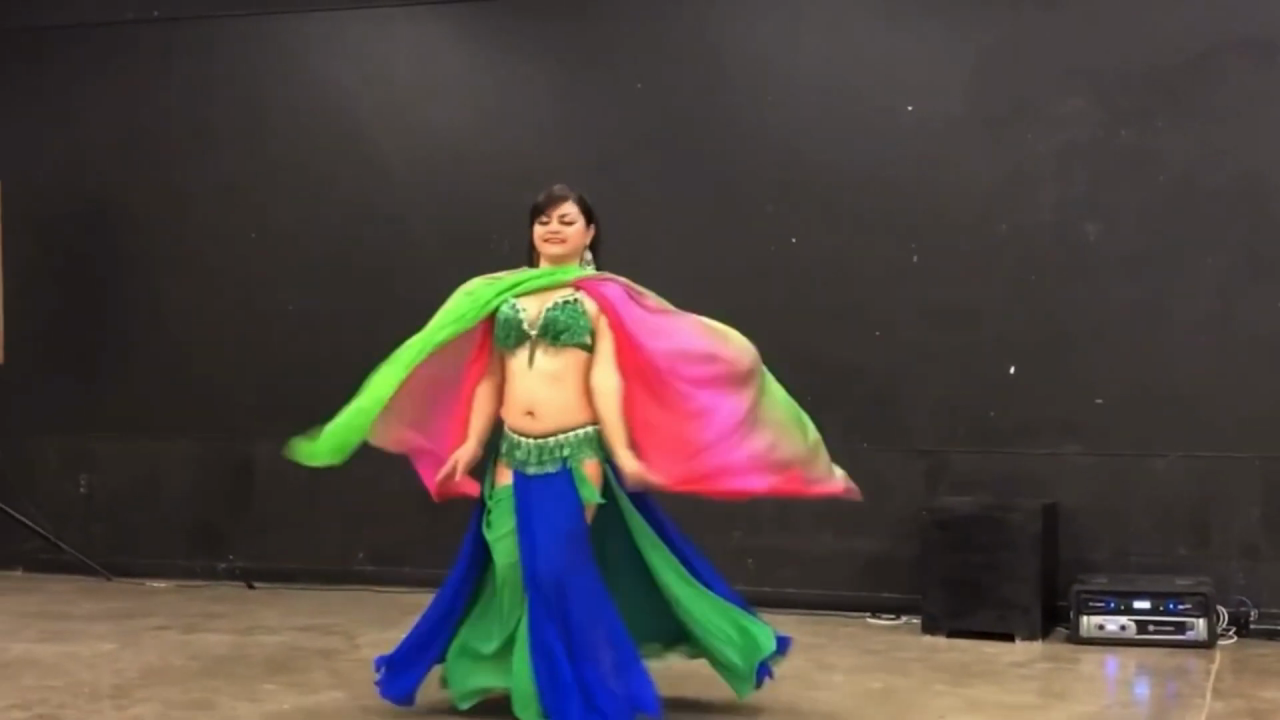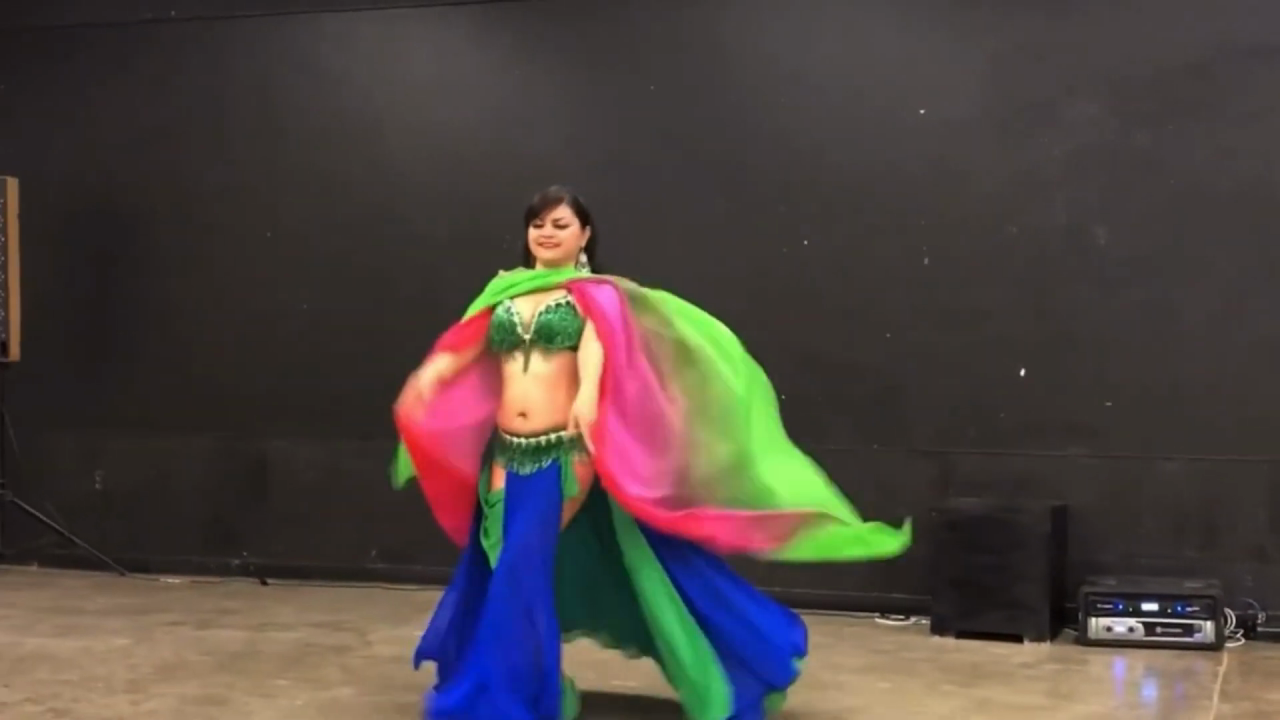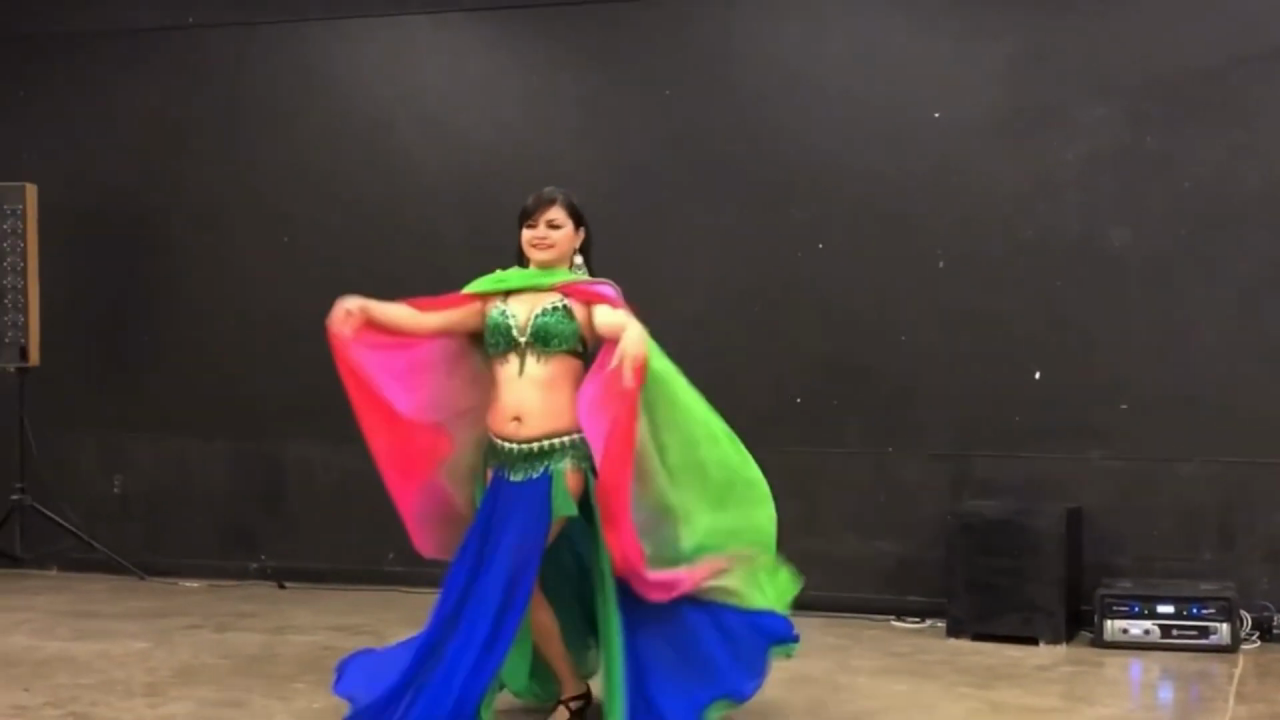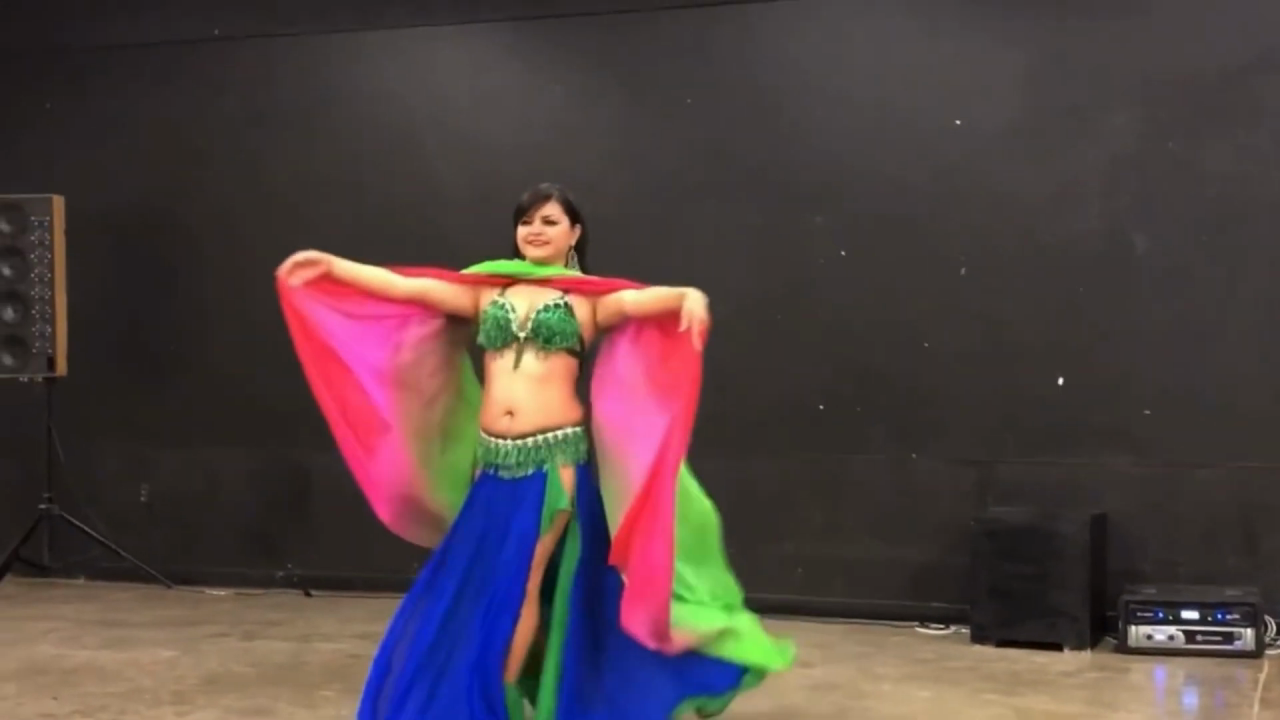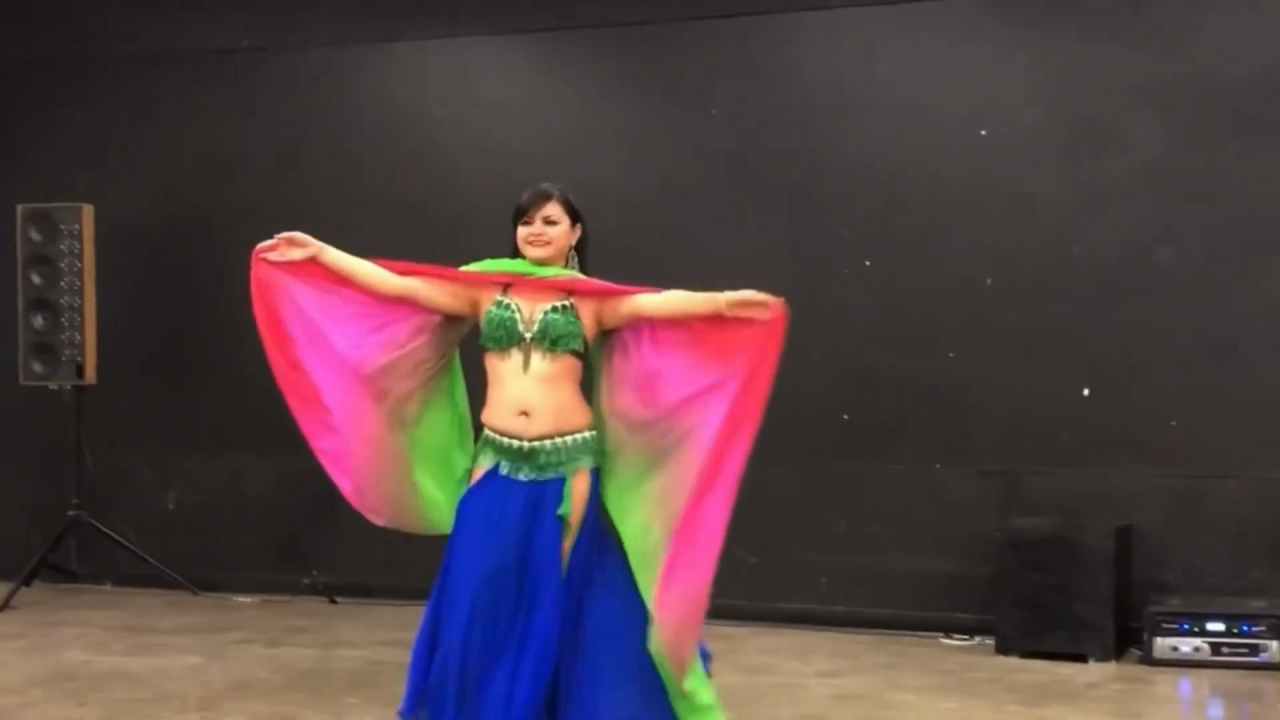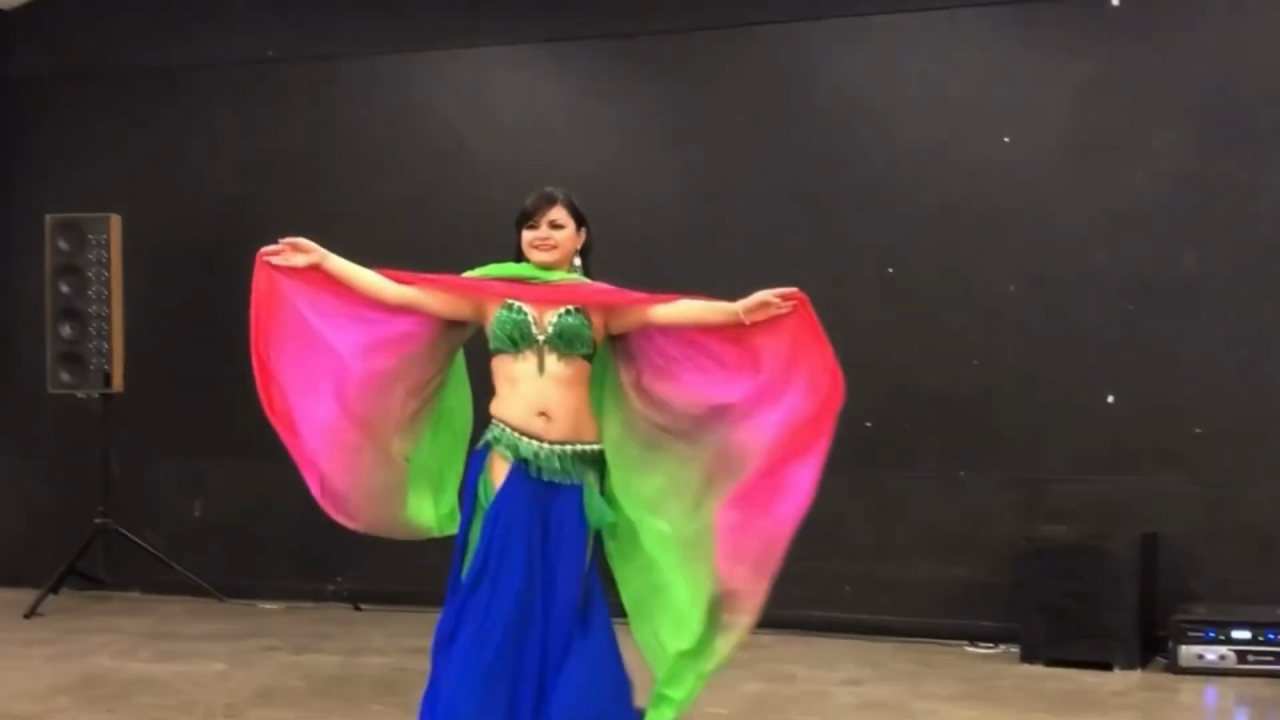
dt=0.2s
person 1, frame 1
left shoulder: (602, 295)
right shoulder: (503, 294)
left elbow: (607, 374)
right elbow: (492, 379)
left wrist: (621, 451)
right wrist: (470, 444)
left hip: (576, 451)
right hip: (512, 454)
left knee: (558, 570)
right knee: (515, 569)
person 1, frame 2
left shoulder: (594, 295)
right shoulder: (504, 294)
left elbow: (596, 349)
right elbow: (461, 351)
left wrist: (588, 396)
right wrist: (427, 379)
left hip: (565, 452)
right hip: (508, 452)
left knee: (524, 571)
right knee: (508, 568)
person 1, frame 3
left shoulder: (591, 296)
right shoulder: (495, 297)
left elbow: (623, 325)
right elbow: (425, 320)
left wrist: (634, 336)
right wrist: (368, 310)
left hip: (561, 455)
right hip: (505, 460)
left knee: (505, 579)
right knee: (525, 580)
person 1, frame 4
left shoulder: (590, 296)
right shoulder: (487, 289)
left elbow: (645, 301)
right elbow: (403, 287)
left wrist: (688, 298)
right wrist: (332, 266)
left hip: (557, 453)
right hip: (493, 458)
left knee: (514, 580)
right knee: (484, 581)
person 1, frame 5
left shoulder: (593, 298)
right shoulder: (483, 289)
left elbow: (658, 303)
right elbow: (394, 285)
left wrist: (721, 303)
right wrist: (319, 251)
left hip: (567, 458)
right hip: (496, 457)
left knee: (541, 592)
right knee: (476, 588)
person 1, frame 6
left shoulder: (600, 303)
right shoulder: (487, 293)
left elbow: (672, 312)
right elbow: (396, 293)
left wrist: (739, 312)
right wrist: (322, 261)
left hip: (577, 467)
right hip: (508, 457)
left knee: (561, 603)
right knee: (499, 598)
